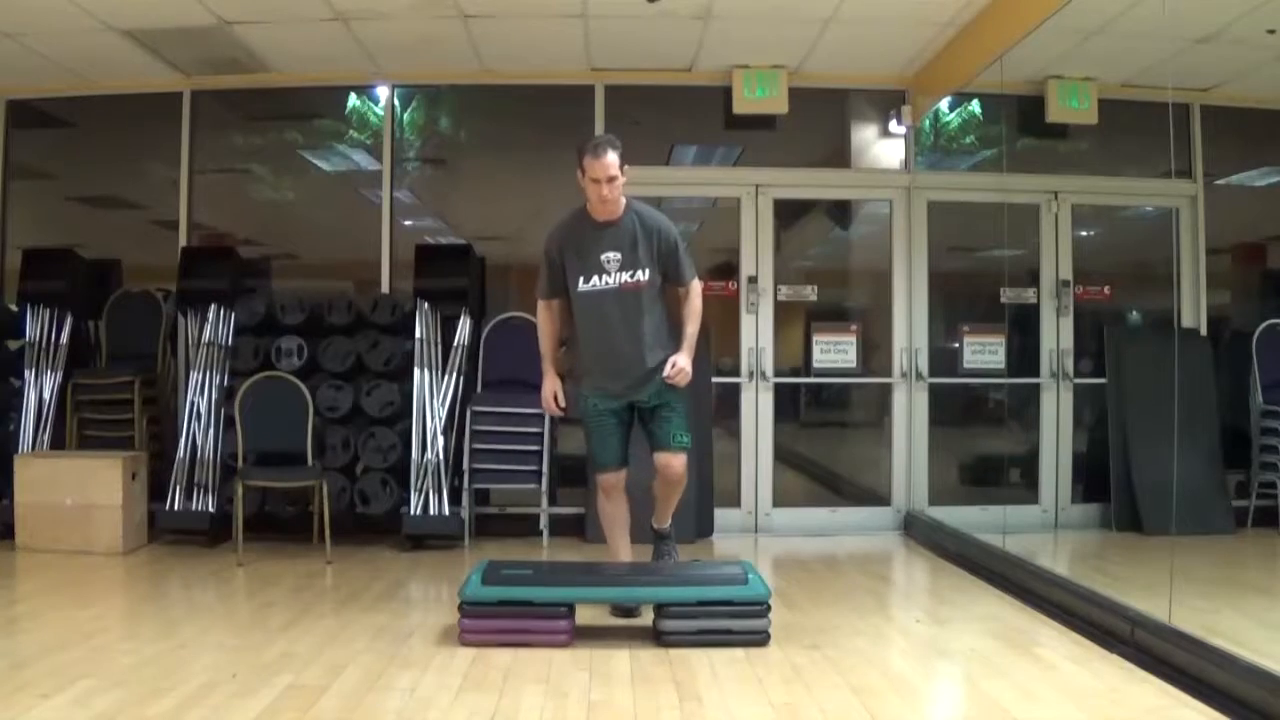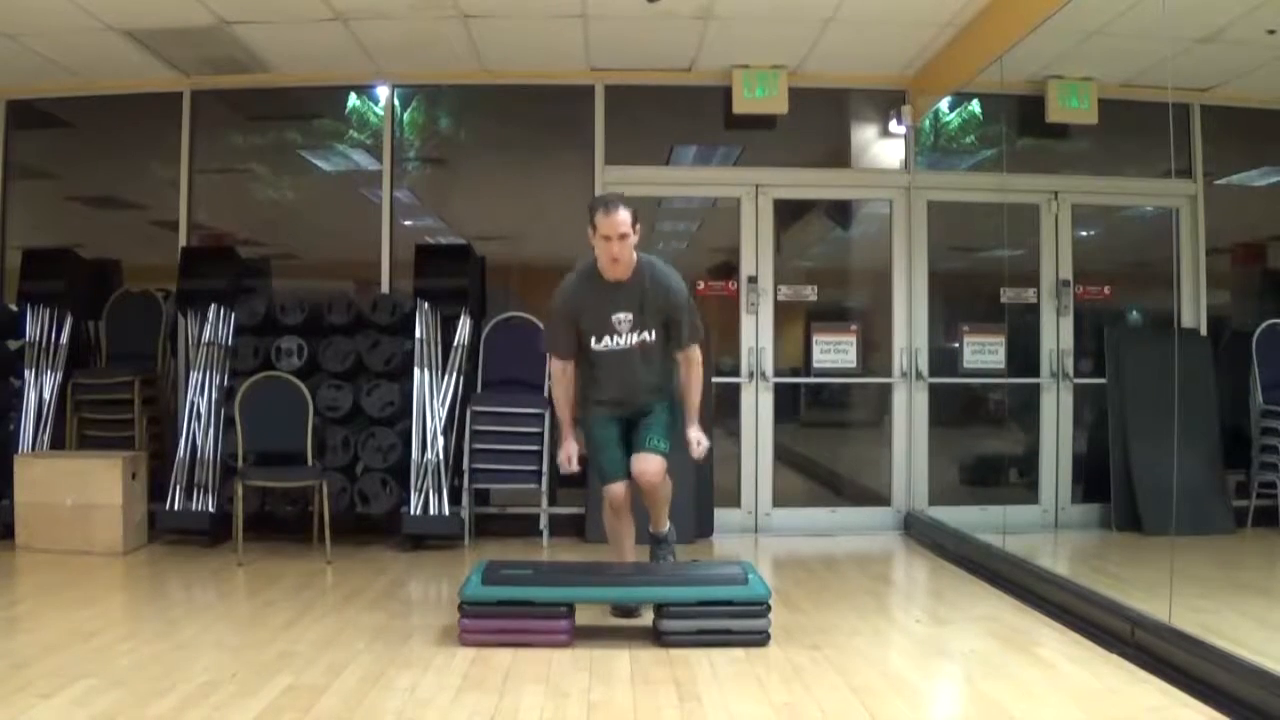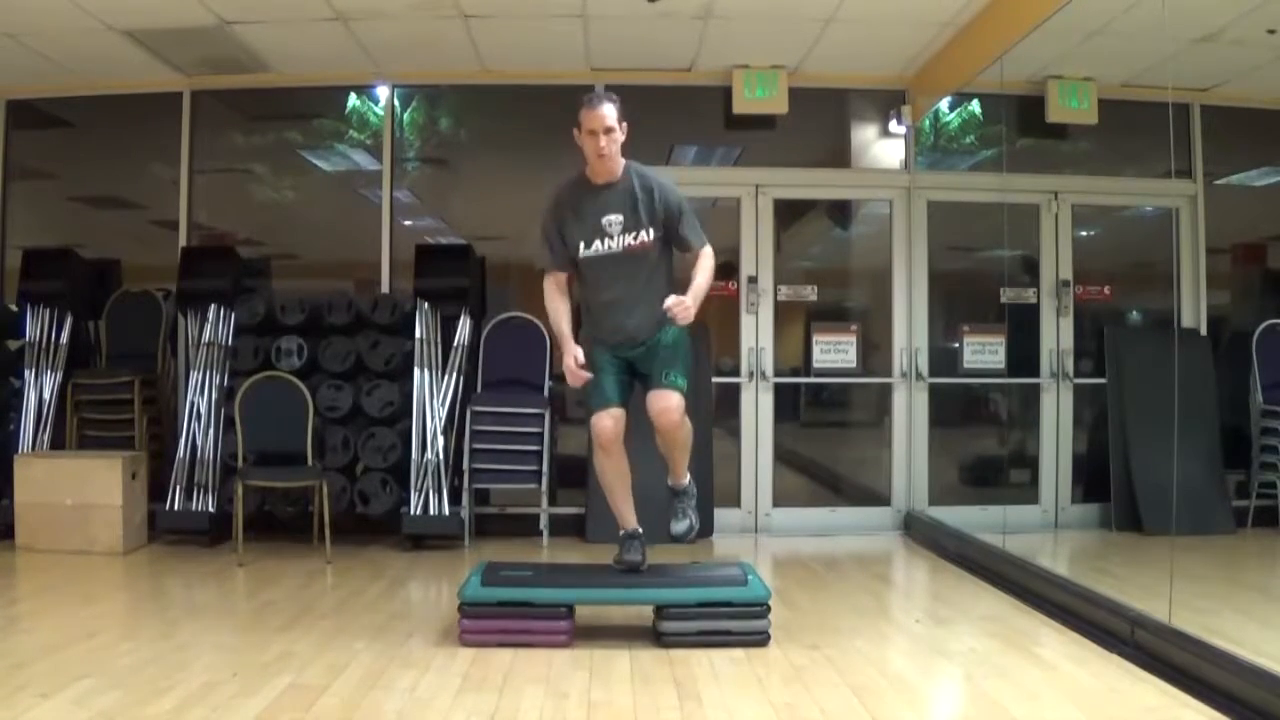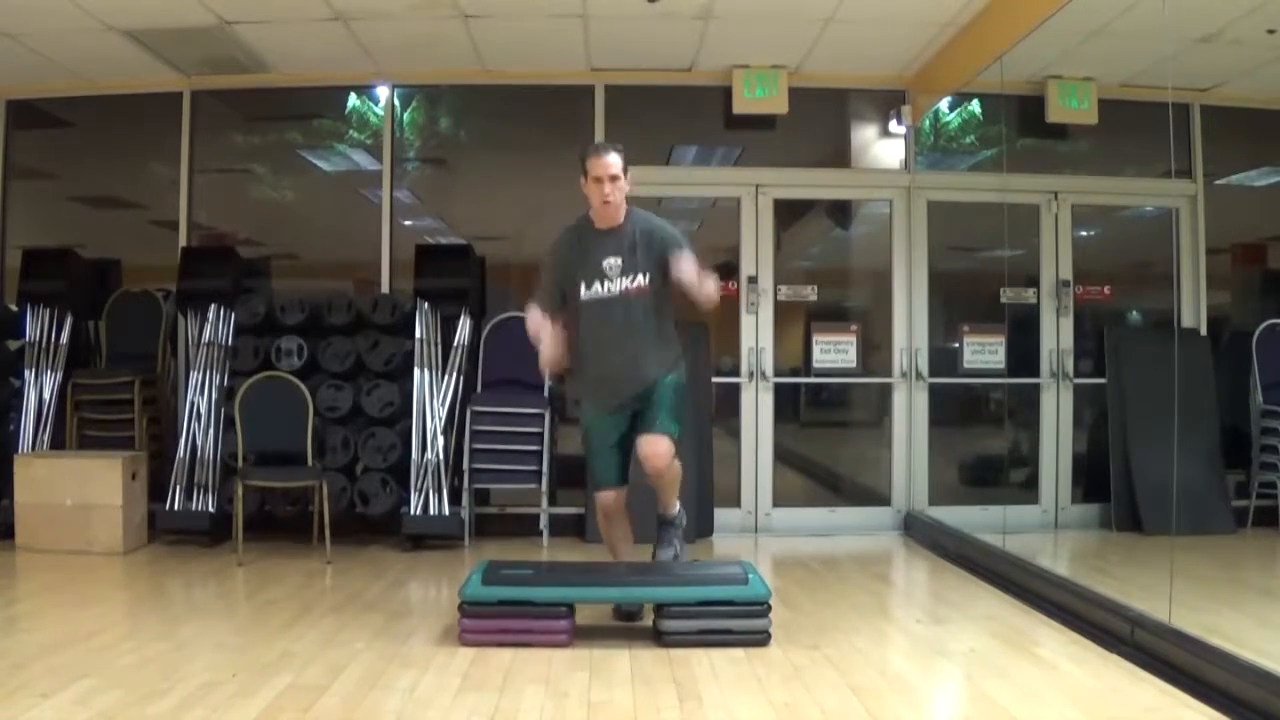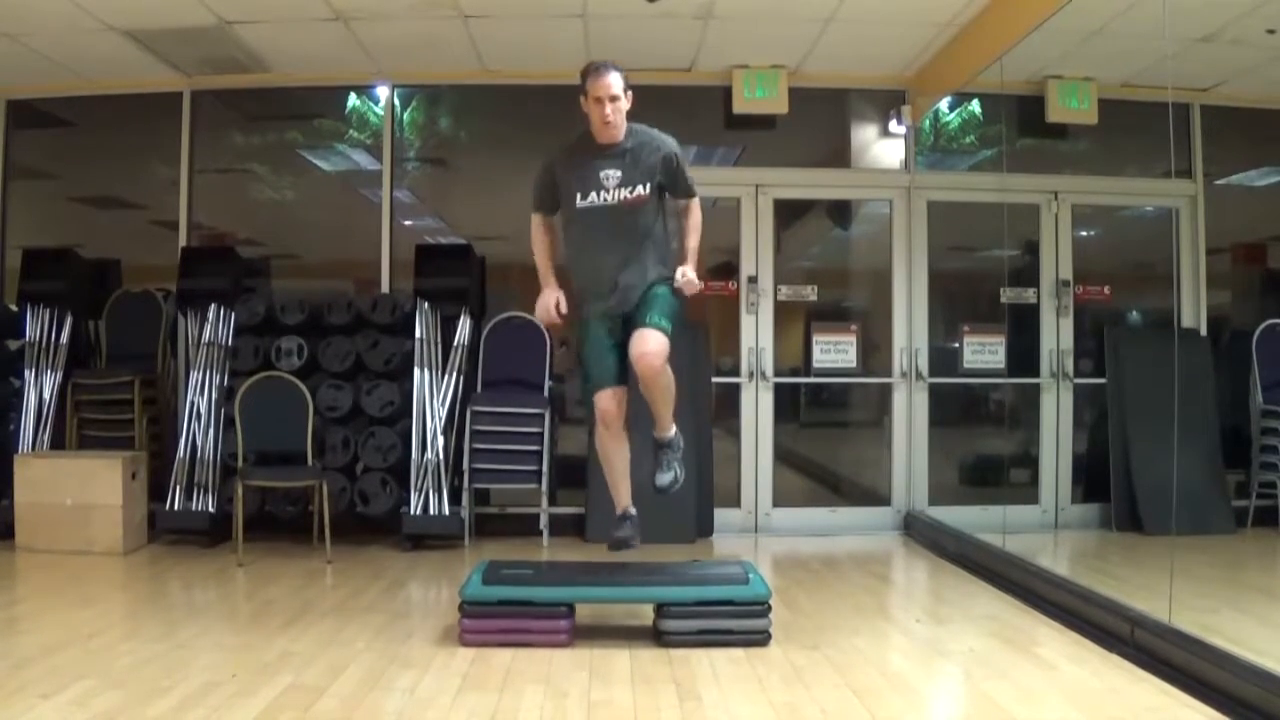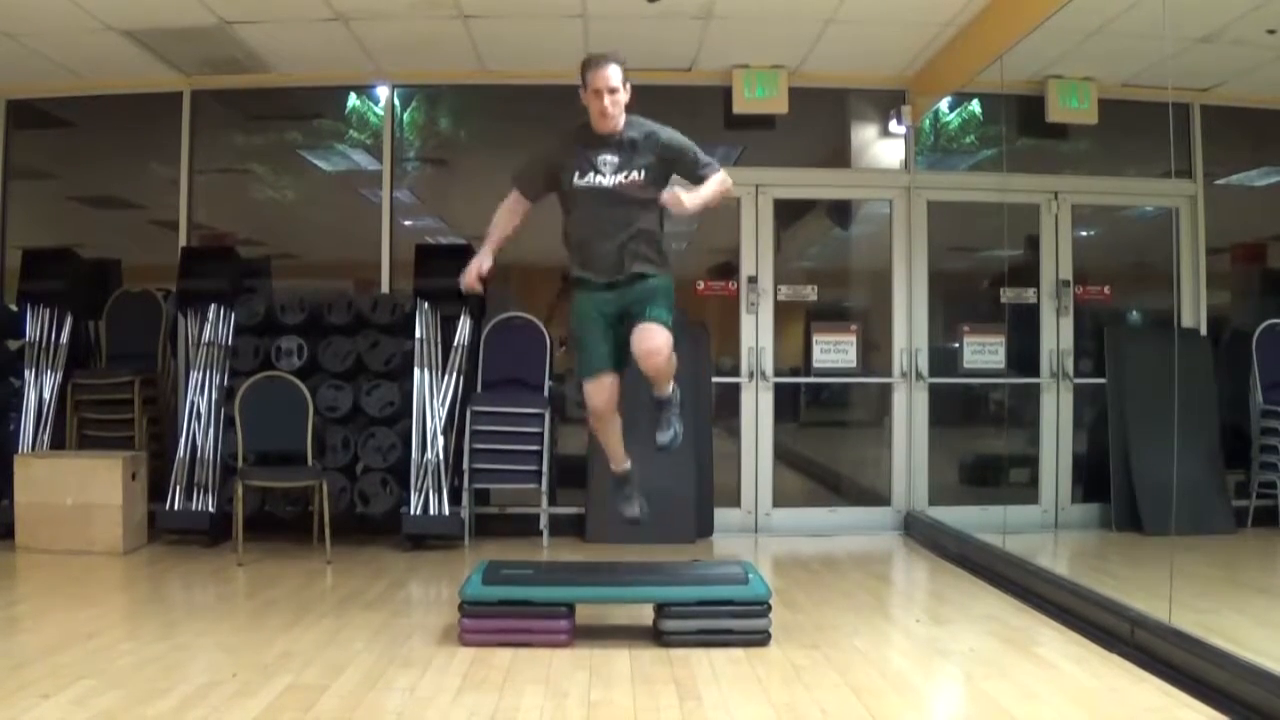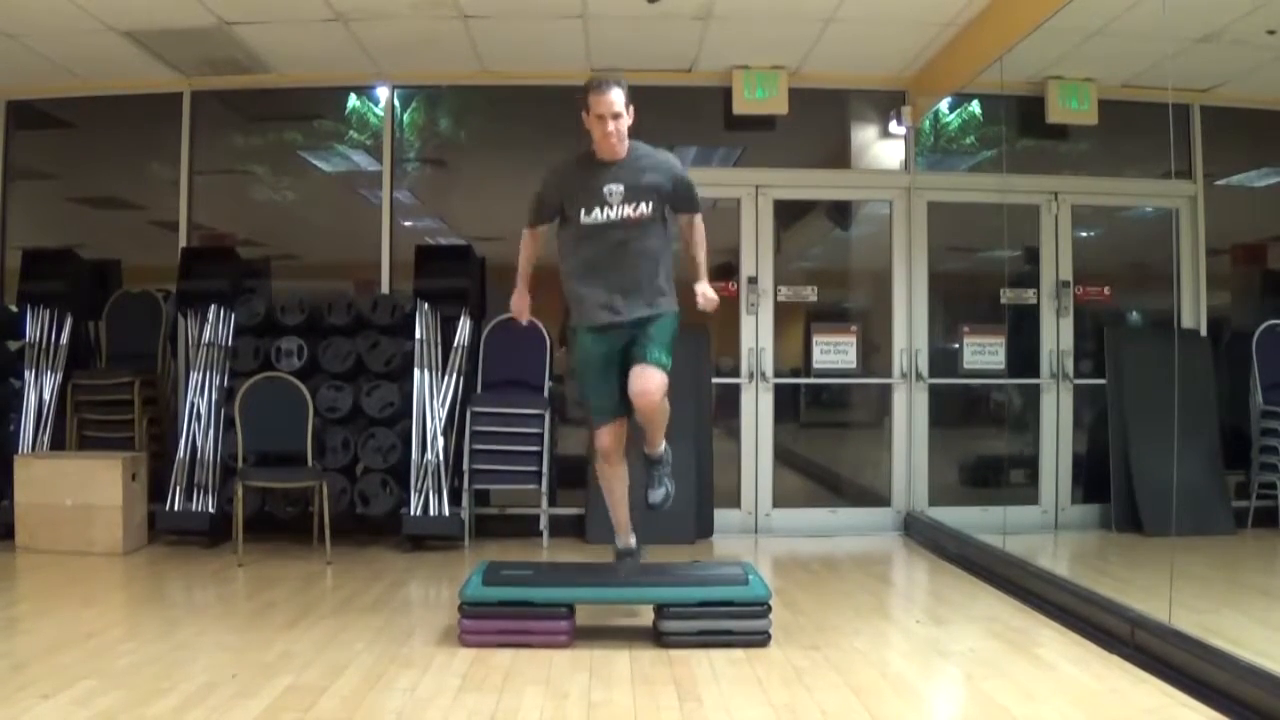
dt=0.7s
person 1, frame 1
left shoulder: (655, 227)
right shoulder: (563, 238)
left elbow: (690, 289)
right elbow: (549, 306)
left wrist: (686, 349)
right wrist: (549, 372)
left hip: (657, 374)
right hip: (599, 383)
left knee: (673, 466)
right knee: (610, 481)
left ankle: (662, 529)
person 1, frame 2
left shoulder: (665, 284)
right shoulder: (574, 289)
left elbow: (689, 355)
right elbow: (561, 366)
left wrist: (693, 423)
right wrist: (567, 435)
left hip: (655, 400)
right hip: (602, 406)
left knee: (648, 471)
right knee: (615, 494)
left ankle: (661, 530)
person 1, frame 3
left shoulder: (658, 190)
right shoulder: (565, 204)
left elbow: (703, 253)
right elbow: (555, 282)
left wrist: (693, 298)
right wrist: (567, 343)
left hip: (661, 329)
right hip: (603, 340)
left knee: (667, 412)
right knee: (605, 431)
left ankle: (681, 484)
right ankle: (630, 533)
person 1, frame 4
left shoulder: (657, 235)
right shoulder: (567, 246)
left elbow: (707, 294)
right elbow: (539, 309)
left wrist: (696, 280)
right wrist: (545, 339)
left hip: (657, 377)
right hip: (599, 389)
left knee: (657, 456)
right knee: (608, 502)
left ankle: (669, 513)
person 1, frame 5
left shoulder: (660, 149)
right shoulder: (563, 162)
left elbow: (689, 205)
right elbow: (541, 221)
left wrist: (687, 262)
right wrist: (548, 284)
left hip: (652, 284)
right hip: (594, 300)
left knee: (648, 355)
right knee: (608, 410)
left ankle: (666, 437)
right ankle: (625, 513)
person 1, frame 6
left shoulder: (659, 140)
right shoulder: (562, 150)
left elbow: (721, 179)
right elbow: (518, 202)
left wrist: (696, 197)
right wrist: (485, 254)
left hip: (646, 276)
right hip: (591, 286)
left knee: (652, 352)
right knee: (599, 402)
left ankle: (667, 396)
right ankle: (623, 473)
person 1, frame 7
left shoulder: (664, 169)
right shoulder: (565, 177)
left elbow: (692, 217)
right elbow: (534, 227)
left wrist: (701, 279)
right wrist: (521, 287)
left hip: (652, 311)
right hip: (594, 321)
left knee: (647, 393)
right knee: (607, 442)
left ankle: (657, 452)
right ankle: (625, 542)
